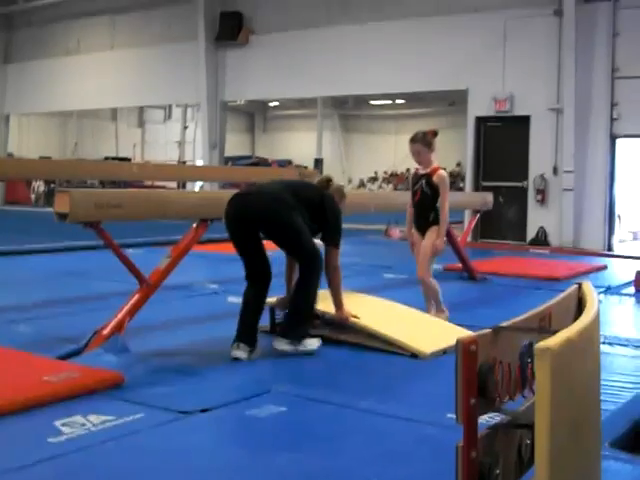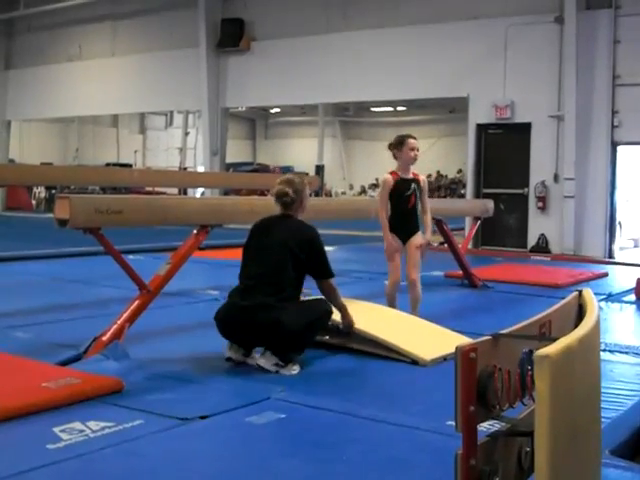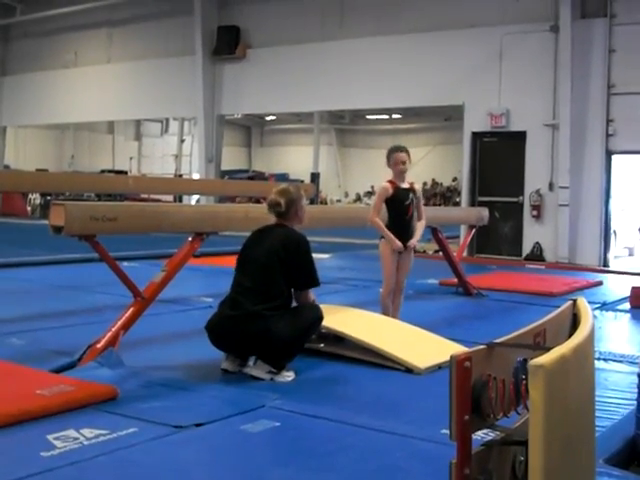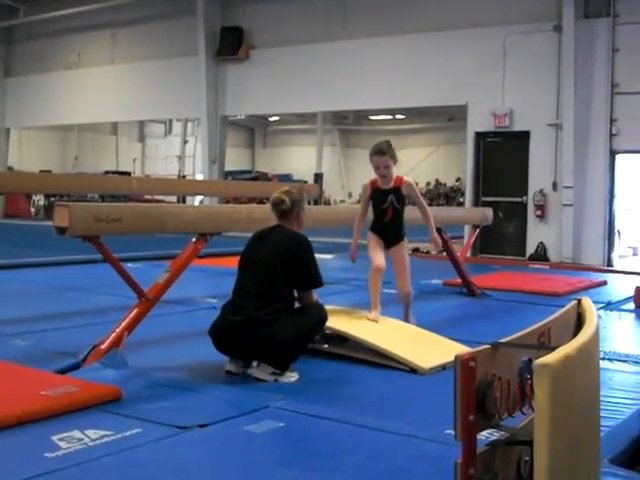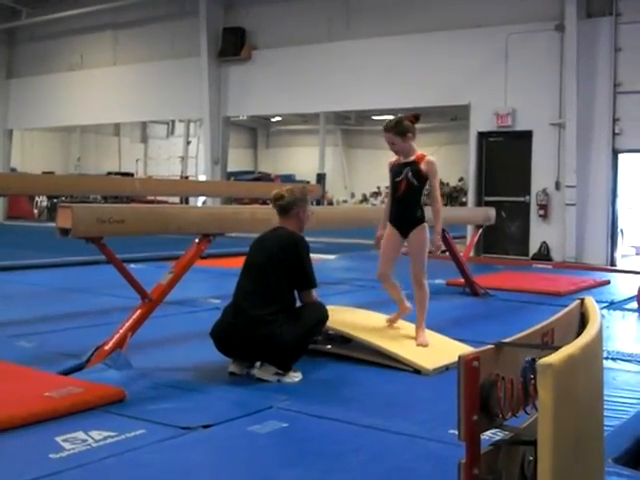
dt=1s
person 1, frame 1
right shoulder: (330, 205)
left elbow: (292, 256)
right elbow: (332, 265)
left wrist: (290, 295)
right wrist: (339, 308)
right hip: (271, 208)
left knee: (258, 276)
right knee: (312, 264)
left ankle: (242, 344)
right ankle: (291, 336)
person 1, frame 2
left shoulder: (259, 227)
right shoulder: (306, 233)
right elbow: (326, 286)
right wrist: (345, 313)
right hip: (267, 322)
right knee: (322, 310)
left ankle: (241, 347)
right ankle: (277, 356)
person 1, frame 3
left shoulder: (256, 235)
right shoulder: (296, 240)
right elbow: (303, 299)
right wrist: (310, 301)
right hip: (258, 331)
right knee: (313, 313)
left ankle: (236, 357)
right ankle: (268, 364)
person 1, frame 4
left shoulder: (257, 237)
right shoulder: (298, 241)
right elbow: (306, 299)
left wrist: (289, 295)
right wrist: (313, 300)
right hip: (261, 336)
right knee: (317, 313)
left ankle: (240, 359)
right ankle: (272, 366)
person 1, frame 5
left shoulder: (263, 239)
right shoulder: (295, 242)
right elbow: (307, 299)
right wrist: (315, 302)
right hip: (261, 337)
right knee: (318, 312)
left ankle: (243, 360)
right ankle: (275, 366)
person 2, frame 1
left shoulder: (440, 175)
right shoulder: (414, 174)
left elbow: (444, 207)
left wrist: (441, 237)
right wrist: (409, 231)
left hip: (433, 227)
right hip: (418, 228)
left knee: (423, 274)
right knee: (424, 275)
left ankle: (442, 310)
right ankle: (431, 311)
person 2, frame 2
left shoulder: (421, 180)
right shoulder: (389, 179)
left elbow: (425, 210)
right elbow: (382, 212)
left wrist: (427, 235)
right wrist: (388, 239)
left hip: (414, 232)
right hip: (394, 232)
left knee: (414, 279)
right knee: (395, 279)
left ankle: (414, 316)
person 2, frame 3
left shoulder: (415, 189)
right shoulder: (387, 187)
left elbow: (421, 219)
right elbow: (374, 217)
left wrist: (416, 239)
right wrist: (392, 240)
left hip: (407, 243)
right hip: (389, 242)
left knee: (400, 287)
right knee: (389, 286)
person 2, frame 4
left shoulder: (406, 185)
right shoulder: (369, 187)
left elbow: (423, 208)
right elbow: (361, 217)
left wrist: (433, 234)
right wrist: (354, 244)
left hip: (398, 237)
right hip: (376, 234)
left knee: (403, 287)
right knee: (378, 265)
left ankle: (407, 315)
right ankle: (375, 309)
person 2, frame 5
left shoulder: (427, 163)
right shoulder: (393, 165)
left elbow: (436, 199)
left wrist: (437, 232)
right wrist: (381, 227)
left hip: (416, 223)
right hip: (395, 223)
left knee: (418, 278)
right knee: (382, 273)
left ankle: (420, 328)
right ankle: (403, 305)
